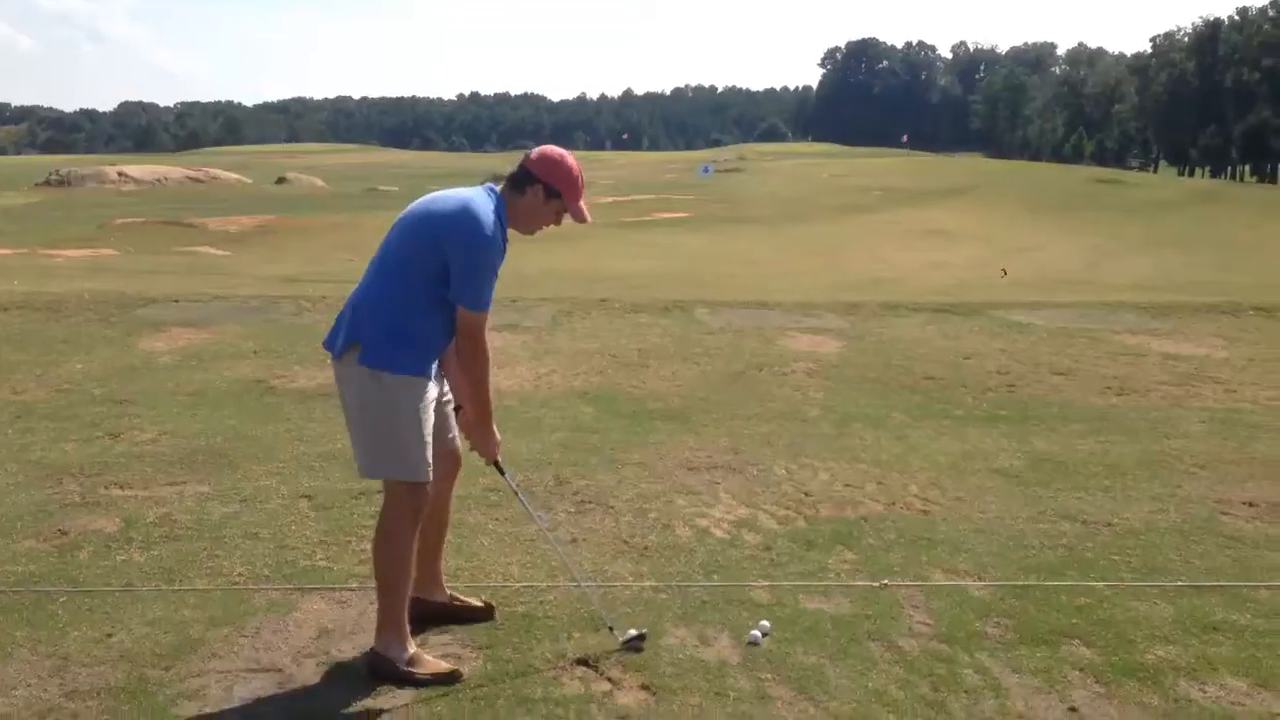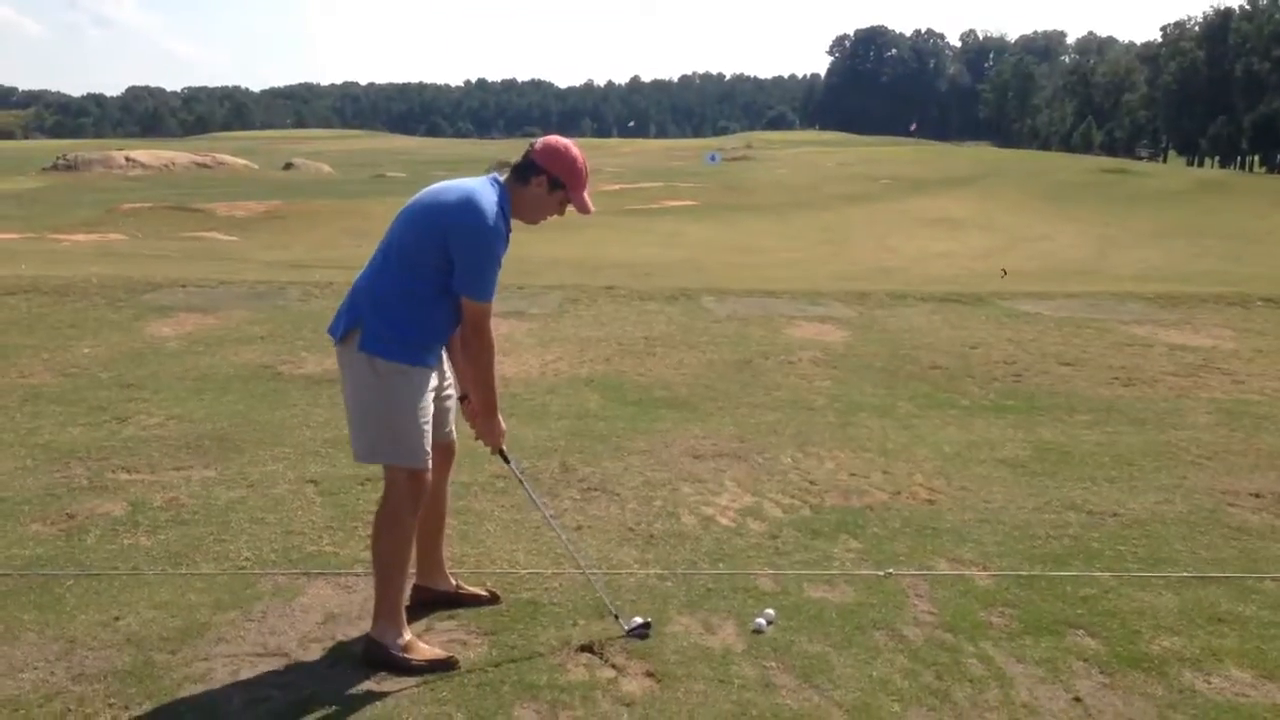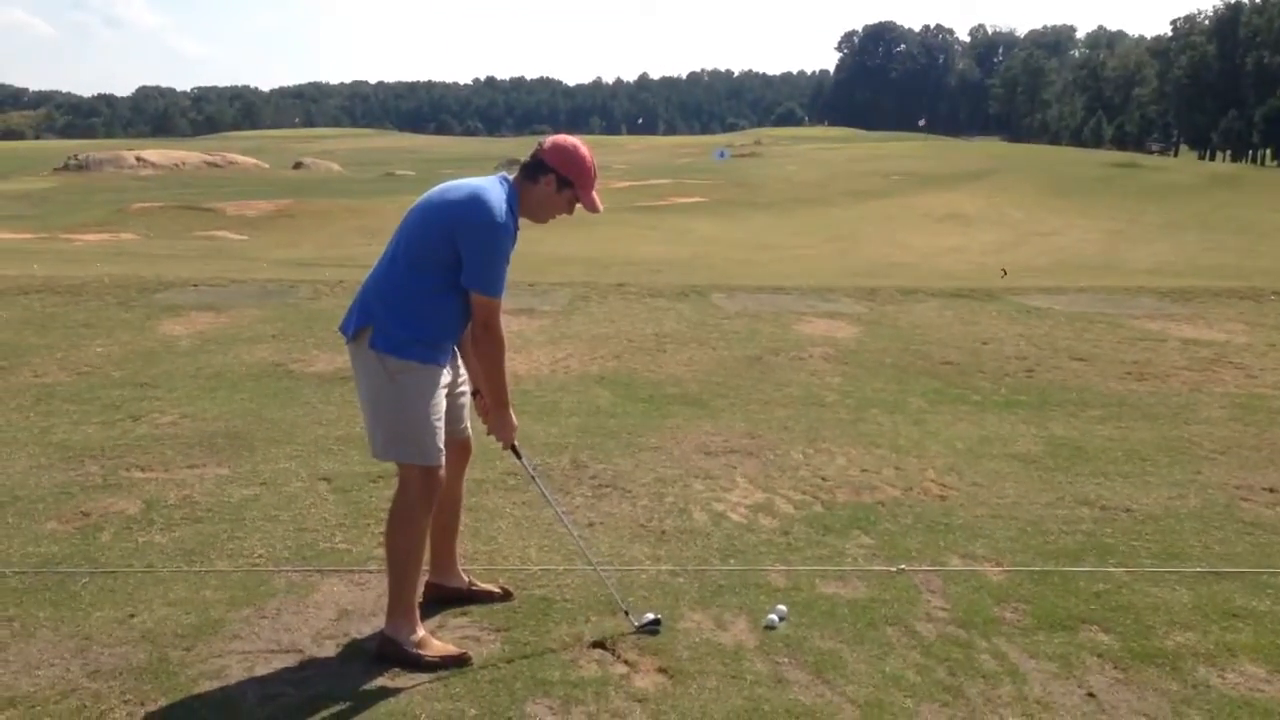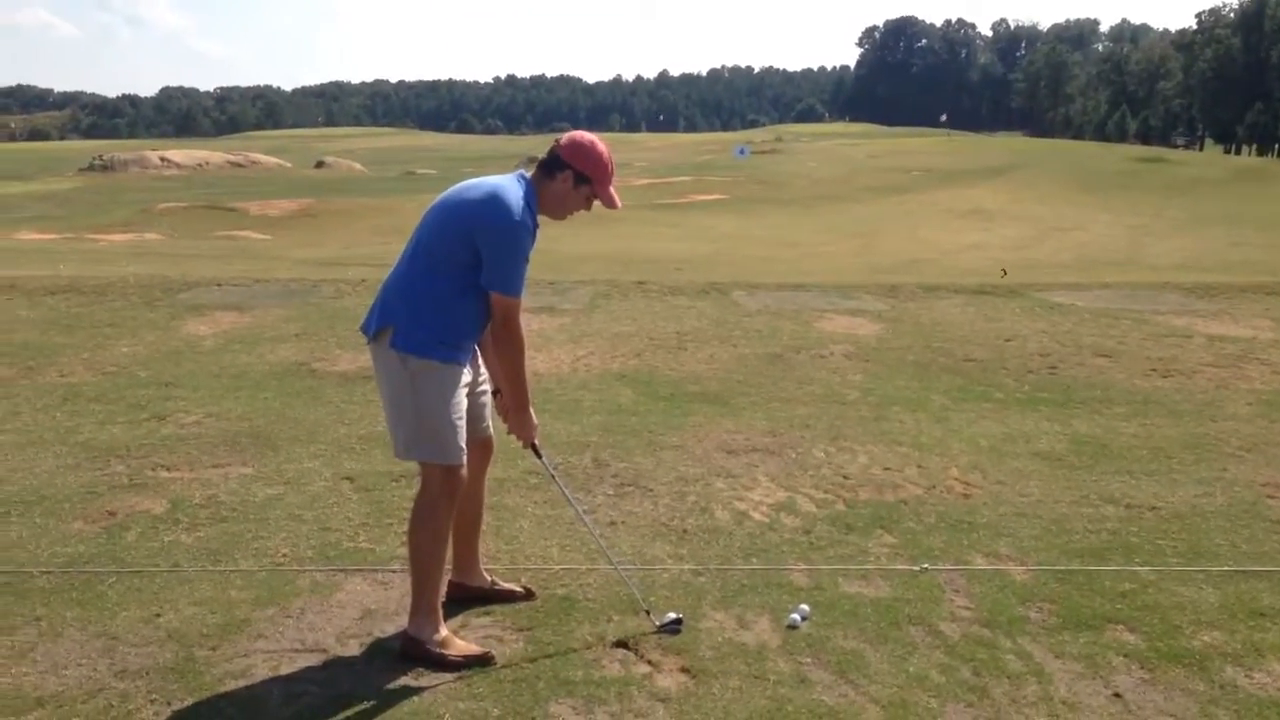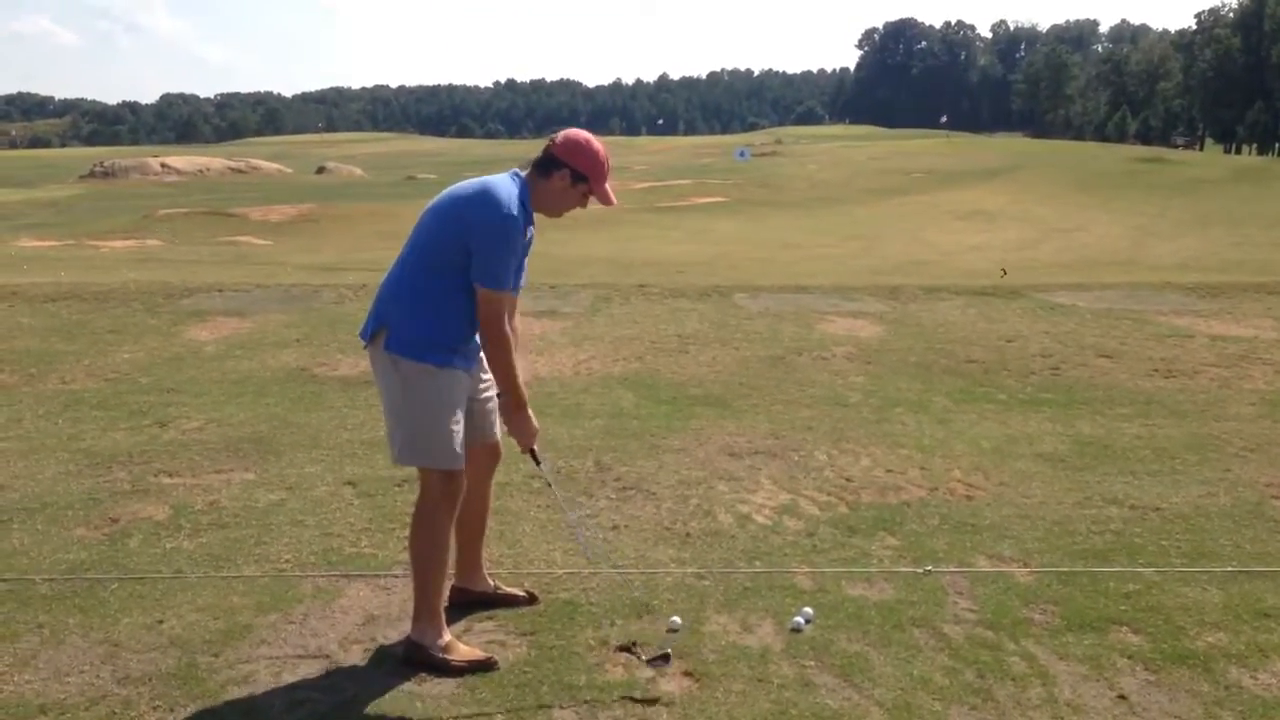
dt=0.7s
person 1, frame 1
left shoulder: (470, 209)
right shoulder: (480, 229)
right elbow: (472, 341)
left wrist: (463, 404)
right wrist: (483, 422)
left hip: (409, 355)
right hip: (381, 358)
left knee: (443, 465)
right knee: (409, 492)
left ankle: (428, 593)
right ankle: (392, 645)
person 1, frame 2
left shoulder: (476, 200)
right shoulder: (483, 219)
left elbow: (454, 316)
right elbow: (477, 331)
left wrist: (468, 393)
right wrist: (489, 413)
left hip: (414, 342)
right hip: (385, 347)
left knee: (438, 457)
right knee: (409, 479)
left ankle: (431, 580)
right ankle: (386, 632)
person 1, frame 3
left shoulder: (485, 200)
right shoulder: (491, 216)
left elbow: (464, 313)
right elbow: (487, 327)
left wrist: (481, 390)
right wrist: (501, 408)
left hip: (428, 341)
right hip: (396, 345)
left knee: (455, 452)
right knee: (423, 476)
left ankle: (445, 576)
right ankle: (401, 627)
person 1, frame 4
left shoulder: (506, 199)
right shoulder: (509, 214)
left elbow: (486, 314)
right elbow: (506, 325)
left wrist: (501, 389)
right wrist: (521, 407)
left hip: (449, 341)
right hip: (416, 345)
left knee: (477, 453)
right knee: (445, 476)
left ankle: (467, 575)
right ankle: (423, 627)
person 1, frame 5
left shoulder: (519, 216)
right shoulder: (496, 207)
left elbow: (503, 313)
right elbow: (491, 318)
left wrist: (511, 392)
right wrist: (521, 405)
left hip: (457, 349)
right hip: (415, 348)
left knee: (482, 455)
right knee: (445, 482)
left ankle: (469, 579)
right ankle: (427, 633)
